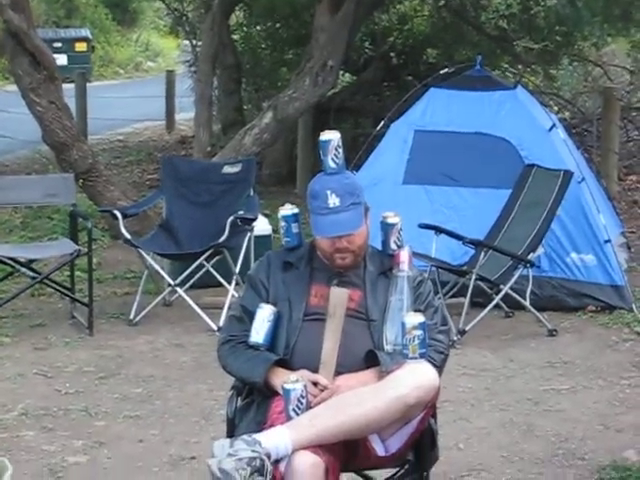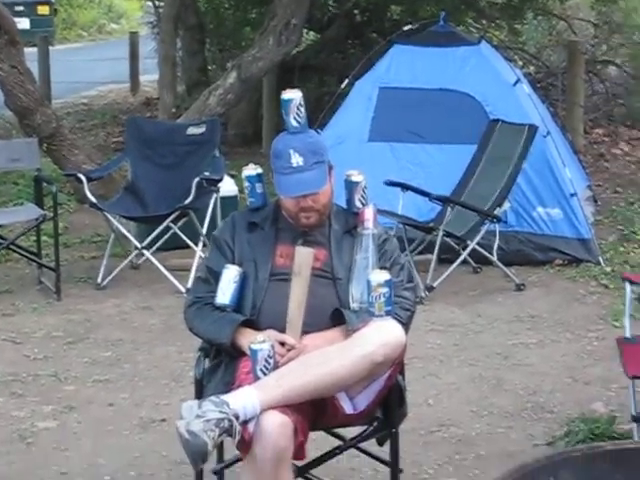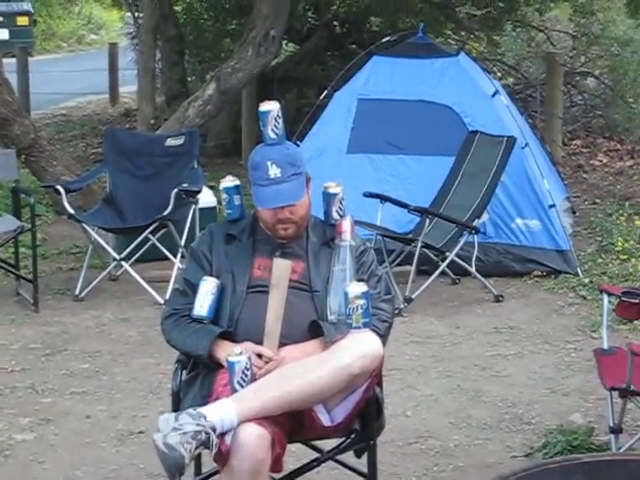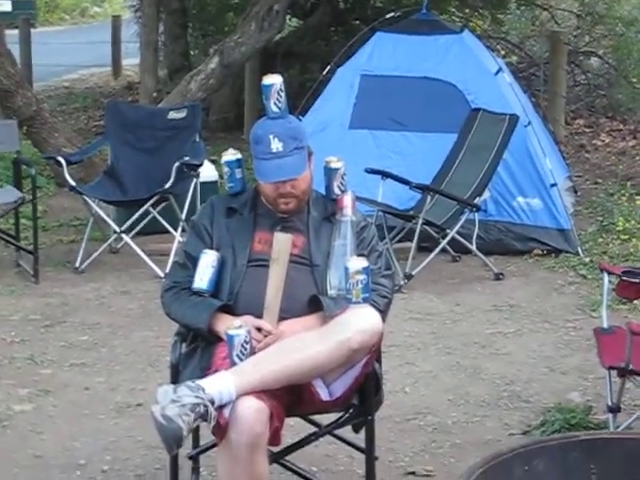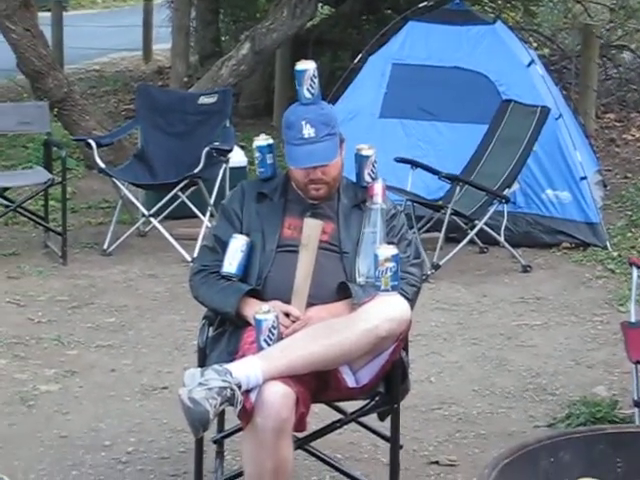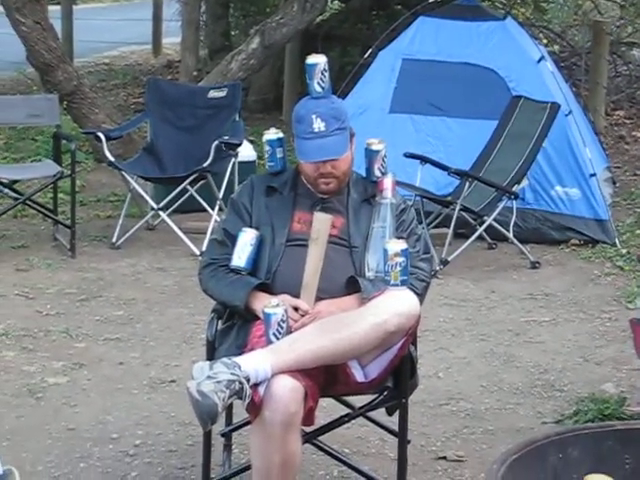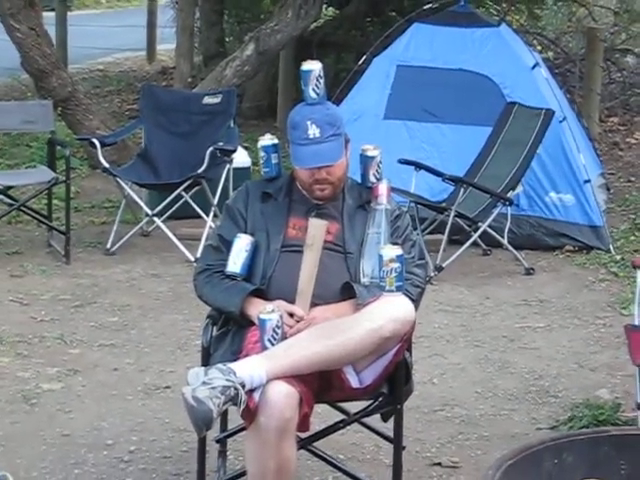
dt=0.4s
person 1, frame 1
right shoulder: (276, 268)
left elbow: (434, 347)
right elbow: (232, 344)
left wrist: (363, 382)
right wrist: (280, 377)
left hip: (377, 416)
right hip: (300, 409)
left knee: (422, 378)
left ankle: (263, 445)
person 1, frame 2
right shoulder: (241, 229)
left elbow: (400, 305)
right elbow: (199, 307)
left wrist: (329, 341)
right wrist: (248, 338)
left hip: (346, 374)
right hip: (267, 369)
left knee: (389, 336)
right knee: (270, 431)
left ankle: (230, 408)
person 1, frame 3
right shoulder: (219, 241)
left elbow: (378, 317)
right elbow: (176, 318)
left wrist: (308, 352)
right wrist: (225, 350)
left hip: (325, 386)
left knee: (366, 348)
right knee: (248, 443)
left ankle: (208, 421)
person 1, frame 4
right shoulder: (220, 215)
left elbow: (378, 292)
right elbow: (176, 291)
left wrist: (307, 326)
right wrist: (224, 323)
left hip: (322, 363)
right hip: (244, 355)
left knee: (365, 323)
right knee: (246, 418)
left ankle: (206, 393)
person 1, frame 5
right shoulder: (250, 200)
left elbow: (407, 281)
right elbow: (204, 275)
left wrist: (337, 312)
right wrist: (251, 307)
left hip: (350, 351)
right hip: (268, 342)
left knee: (394, 312)
right knee: (272, 402)
left ankle: (233, 377)
person 1, frame 6
right shoulder: (259, 193)
left elbow: (417, 276)
right elbow: (213, 268)
left wrist: (345, 307)
right wrist: (260, 300)
left hip: (359, 344)
right hip: (277, 335)
left knee: (403, 307)
right knee: (281, 396)
left ankle: (242, 371)
person 1, frame 7
right shoulder: (254, 200)
left elbow: (412, 282)
right elbow: (208, 274)
left wrist: (341, 312)
right wrist: (255, 307)
left hip: (354, 352)
right hip: (273, 341)
left knee: (398, 312)
right knee: (276, 402)
left ankle: (237, 377)
